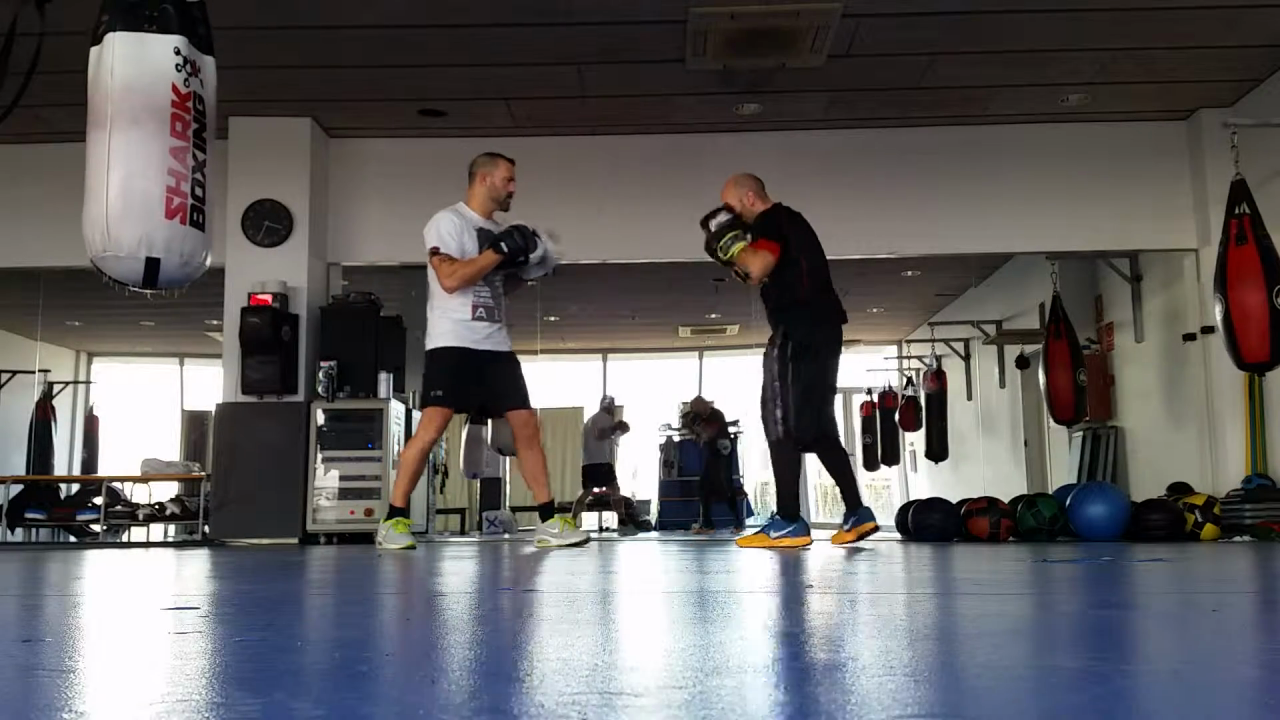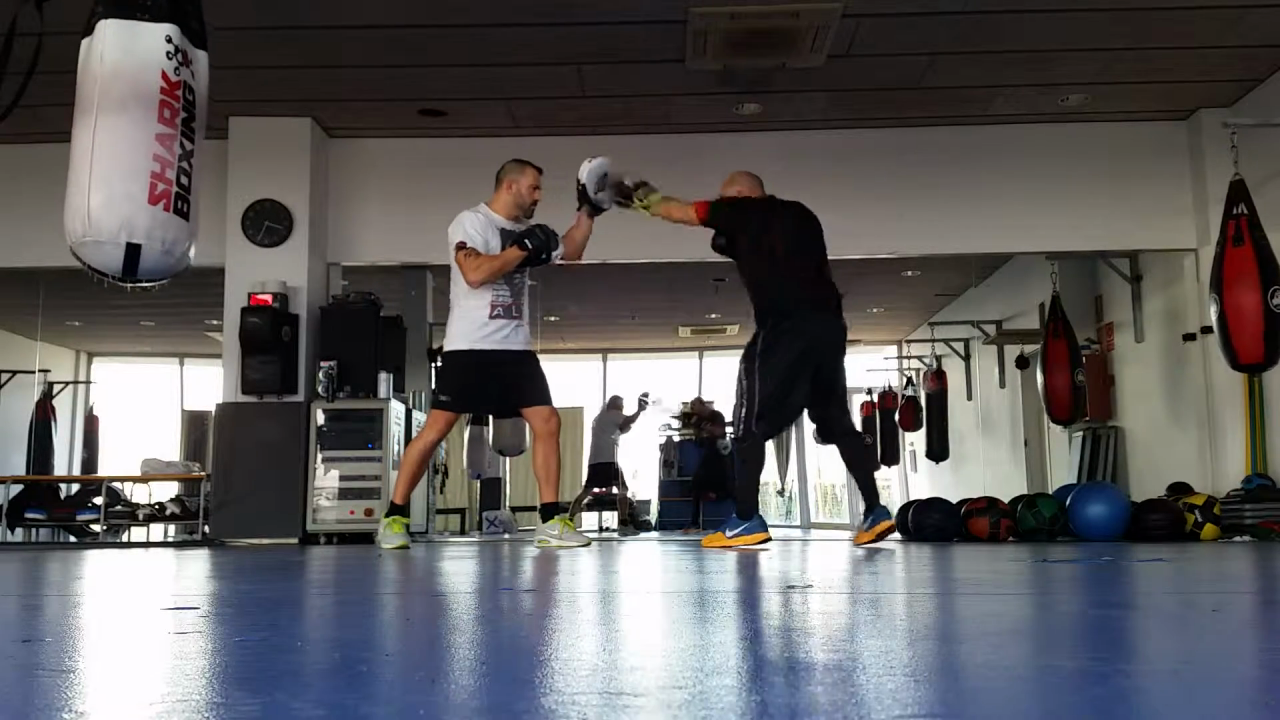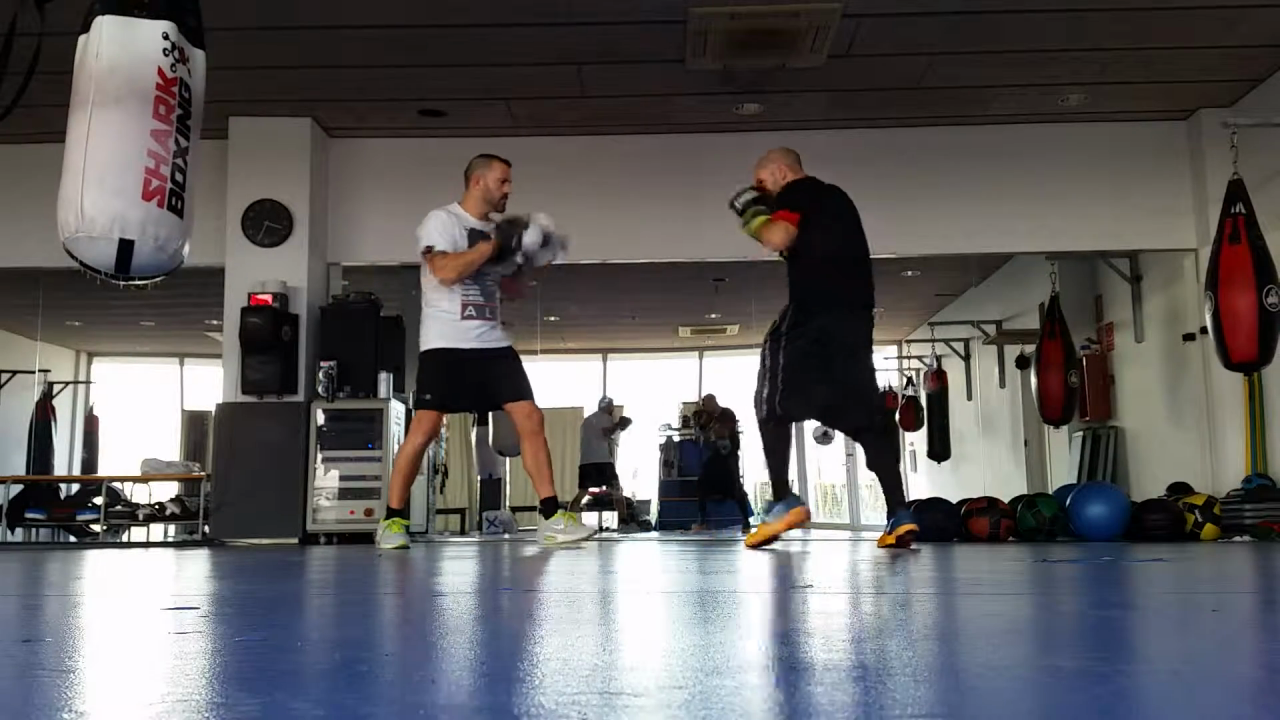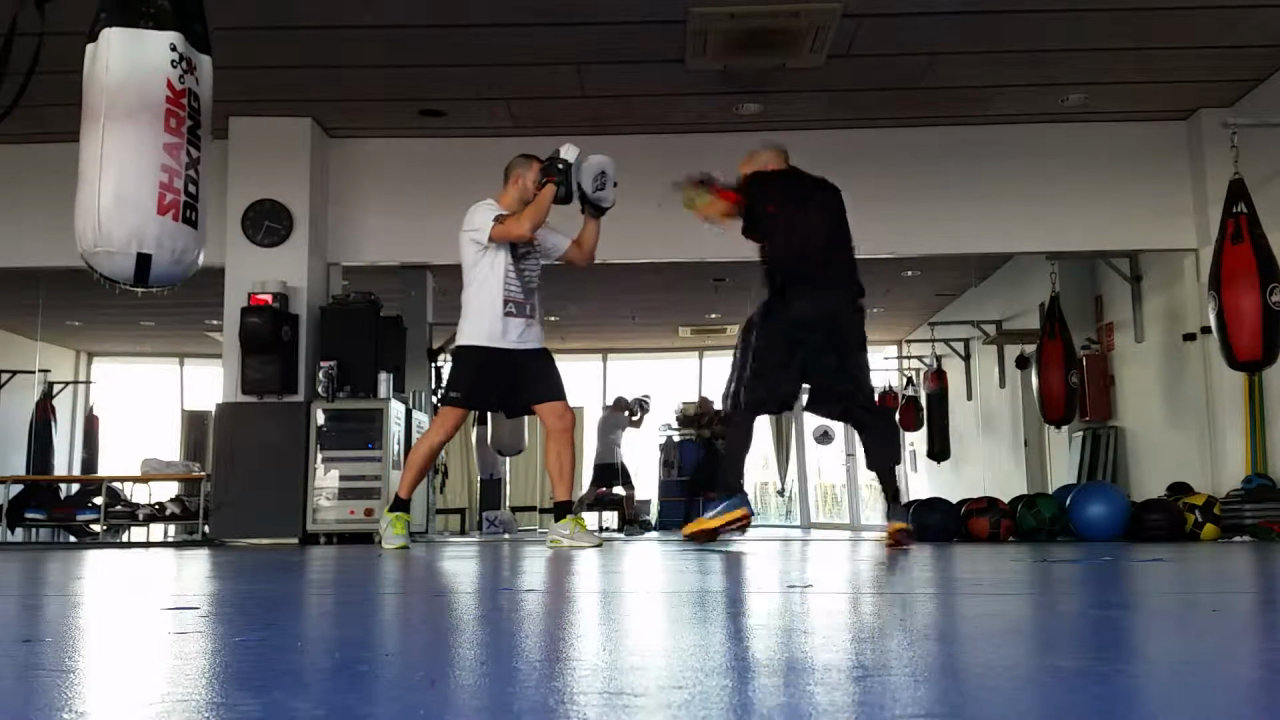
dt=0.5s
person 1, frame 1
left shoulder: (498, 230)
right shoulder: (447, 222)
right elbow: (450, 279)
left wrist: (529, 257)
right wrist: (499, 251)
left hip: (495, 347)
right hip: (452, 344)
left knee: (526, 425)
right knee: (433, 426)
left ankle: (549, 521)
right ankle: (394, 519)
person 1, frame 2
left shoulder: (522, 229)
right shoulder: (470, 221)
left elbow: (569, 252)
right elbow: (476, 274)
left wrist: (587, 211)
right wrist: (523, 247)
left hip: (515, 349)
right hip: (469, 347)
left knee: (547, 423)
right knee: (437, 428)
left ankle: (550, 522)
right ankle: (394, 516)
person 1, frame 3
left shoulder: (495, 230)
right shoulder: (440, 220)
right elbow: (445, 273)
right wrist: (493, 241)
left hip: (493, 345)
right hip: (445, 345)
left knee: (530, 419)
right knee: (423, 429)
left ankle: (553, 518)
right ankle: (393, 520)
person 1, frame 4
left shoulder: (537, 230)
right shoulder: (480, 215)
left elbow: (583, 256)
right elbow: (522, 228)
left wrist: (592, 211)
right wrist: (554, 183)
left hip: (528, 346)
right hip: (481, 344)
left knee: (561, 420)
right knee: (445, 426)
left ankle: (564, 522)
right ankle: (397, 512)
person 2, frame 1
left shoulder: (774, 219)
right shoulder: (789, 224)
left elbow: (760, 265)
right elbow: (765, 281)
left wrist: (728, 237)
right wrist: (731, 252)
left hip: (798, 332)
right hip: (818, 331)
left knee: (780, 423)
right knee: (816, 427)
left ankle: (789, 522)
right ankle: (858, 512)
person 2, frame 2
left shoulder: (744, 211)
right shoulder: (802, 215)
left elbow: (683, 213)
left wrist: (642, 196)
left hip: (784, 326)
right hip: (827, 324)
left knee: (752, 422)
right knee: (837, 420)
left ankle: (747, 520)
right ankle: (875, 510)
person 2, frame 3
left shoulder: (796, 193)
right shoulder: (836, 198)
left elbow: (778, 239)
left wrist: (754, 213)
left hip: (812, 313)
right hip: (855, 315)
left knee: (775, 404)
right knee: (863, 415)
left ankle: (785, 502)
right ankle: (900, 515)
person 2, frame 4
left shoulder: (765, 184)
right shoulder: (827, 192)
left elbow: (709, 209)
left hip: (791, 303)
right hip: (841, 306)
left knee: (742, 401)
right knee: (862, 407)
left ankle: (731, 499)
right ankle: (895, 509)
